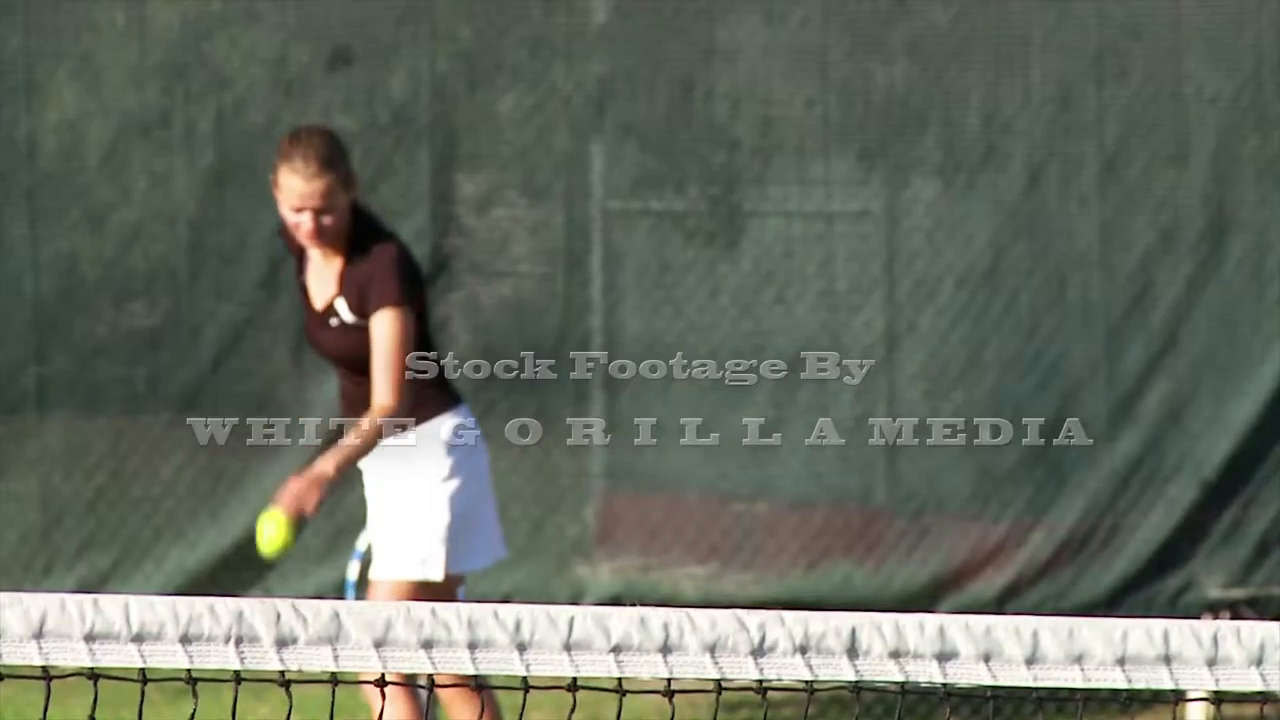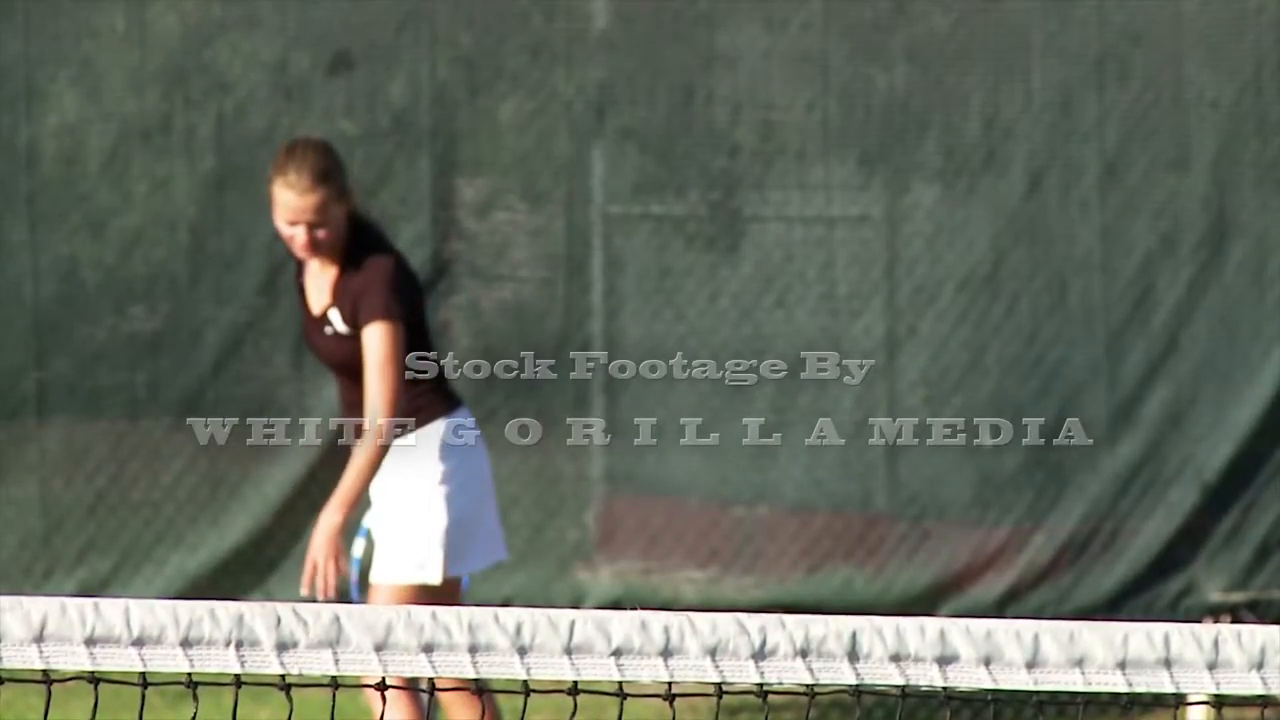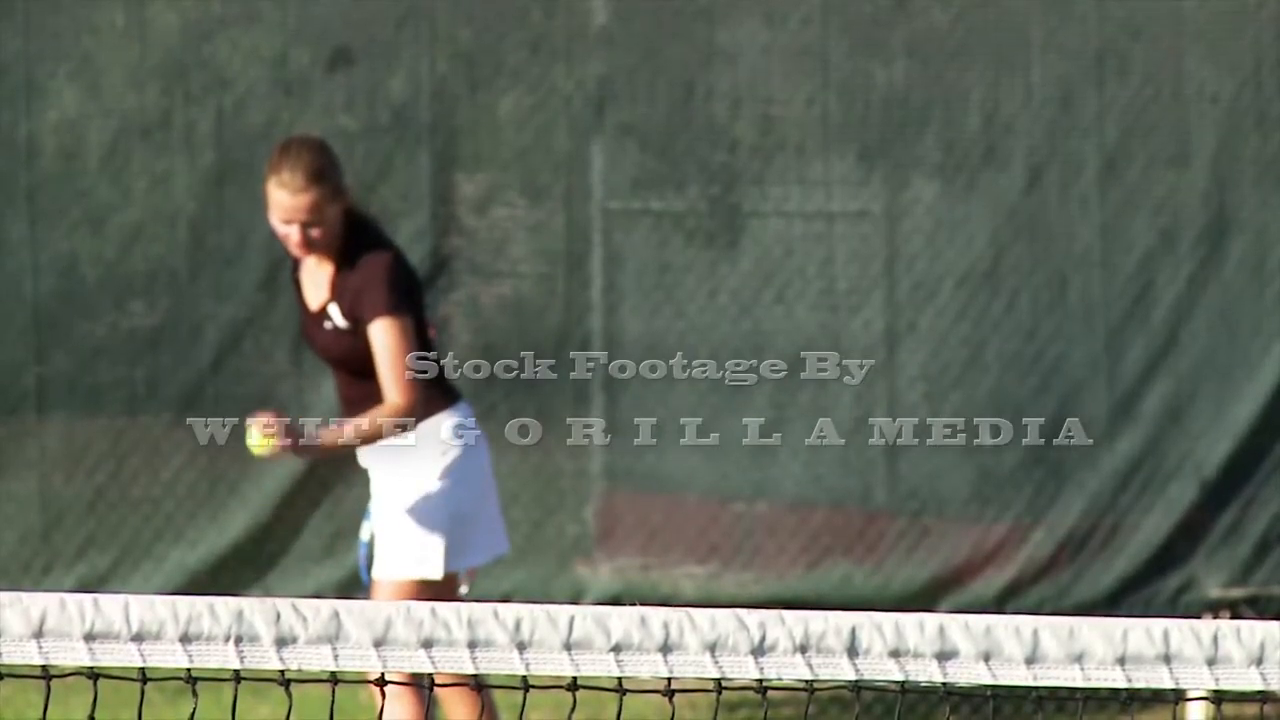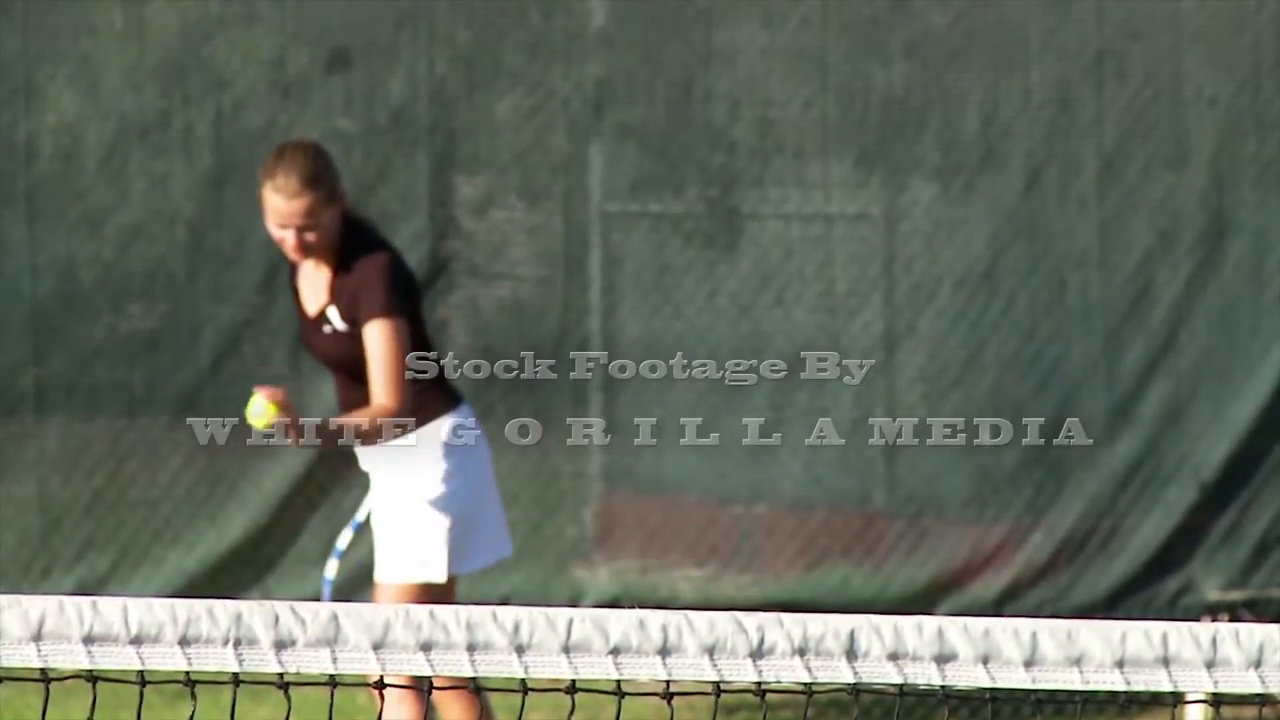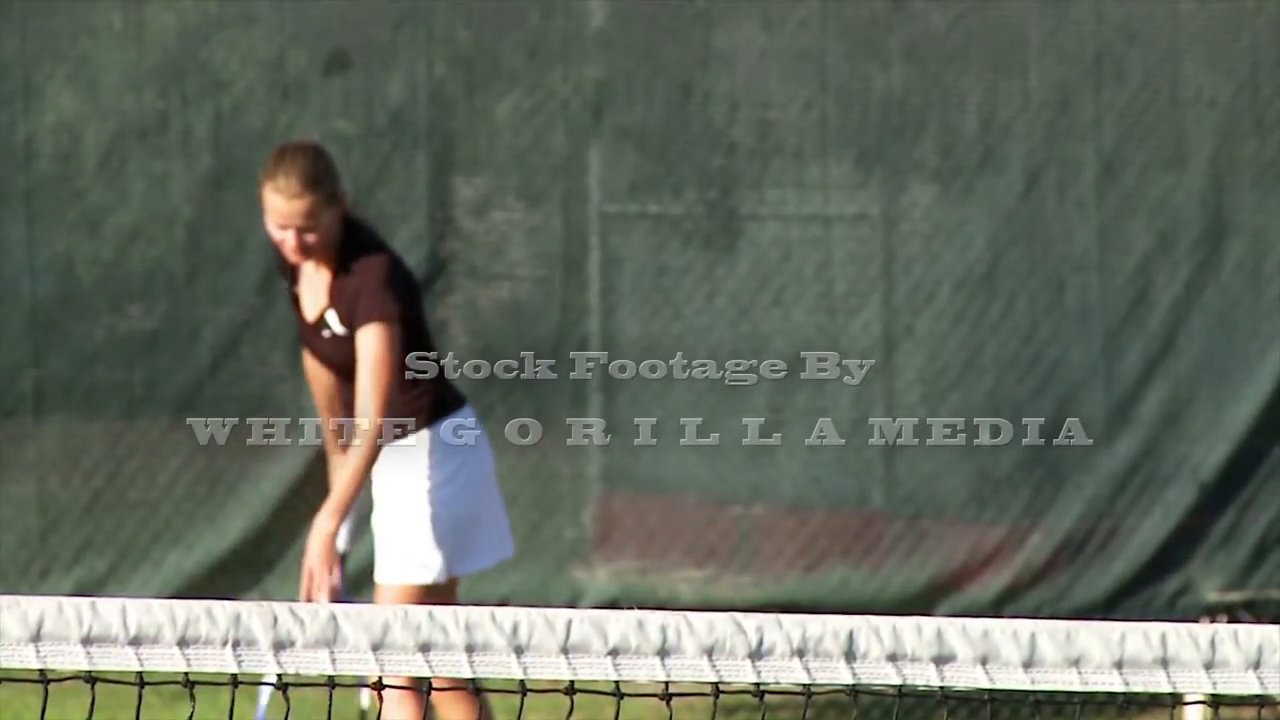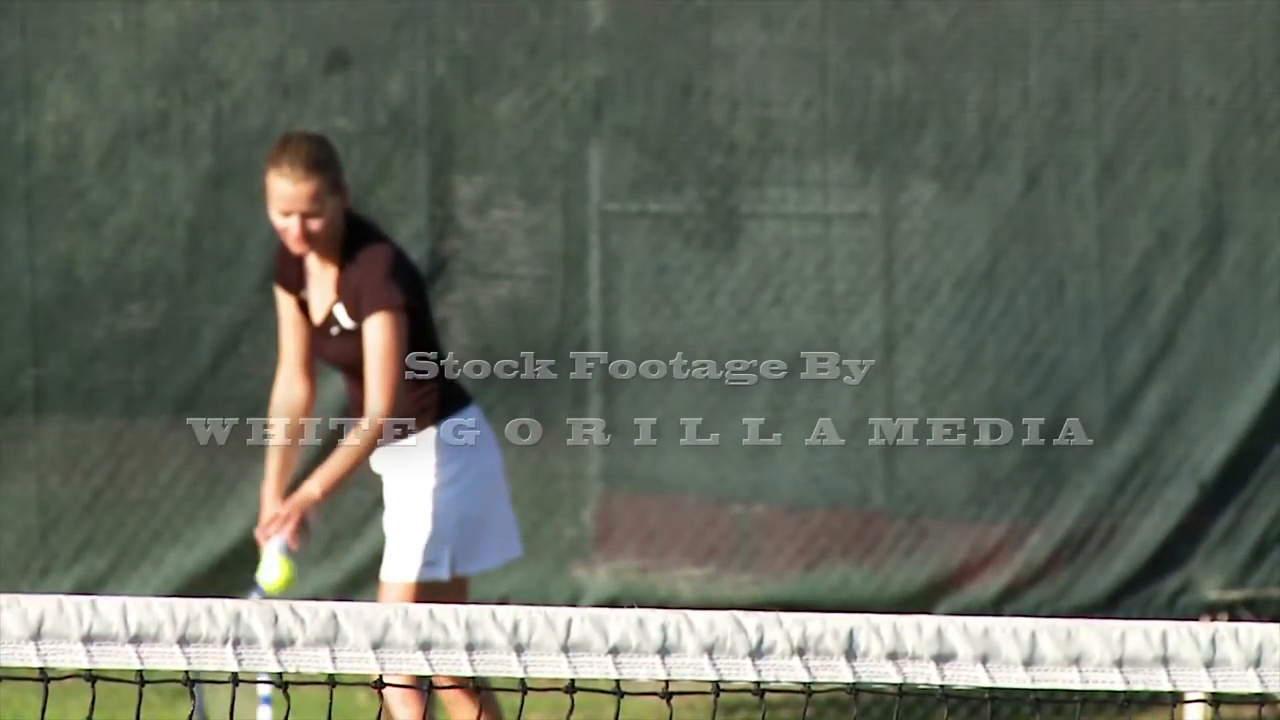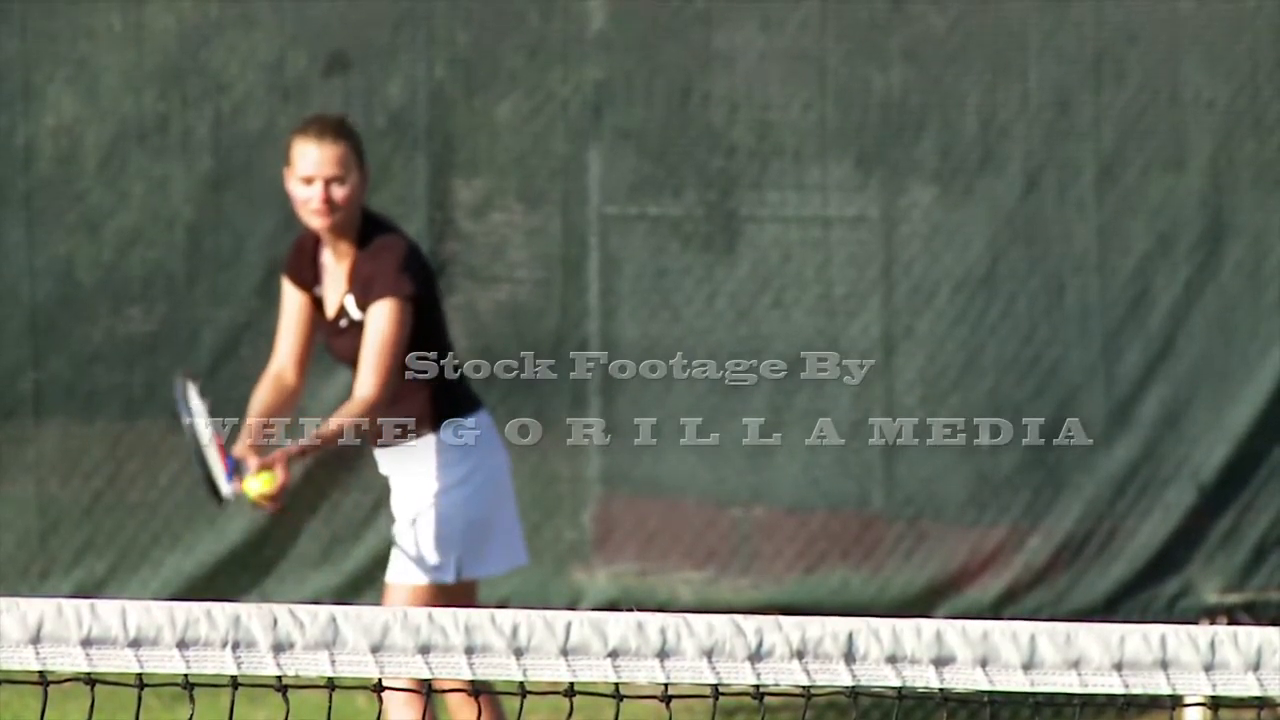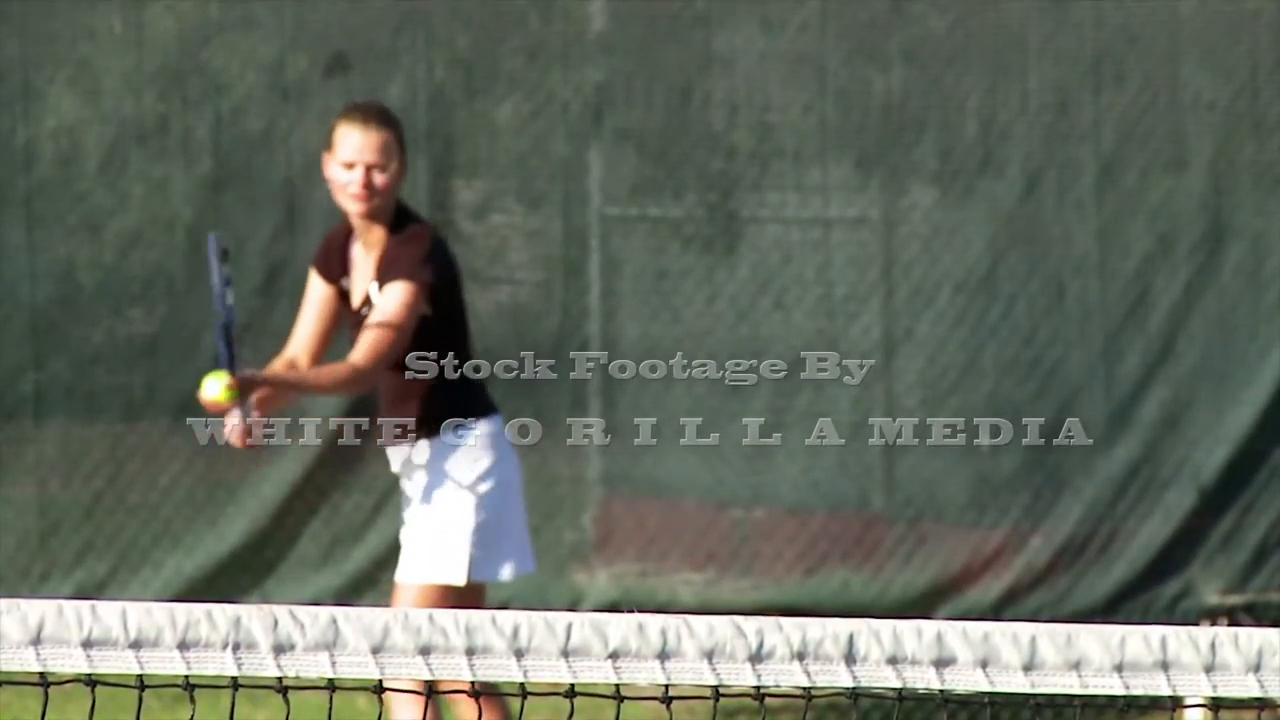
dt=0.4s
person 1, frame 1
left shoulder: (385, 263)
right shoulder: (302, 240)
left elbow: (390, 403)
left wrist: (322, 473)
left hip: (431, 453)
right hip: (389, 456)
person 1, frame 2
left shoulder: (378, 276)
right shoulder: (306, 248)
left elbow: (383, 422)
left wrist: (331, 522)
left hip: (430, 455)
right hip: (398, 459)
person 1, frame 3
left shoulder: (376, 270)
right shoulder: (305, 244)
left elbow: (403, 405)
left wrist: (313, 441)
left hip: (431, 449)
right hip: (393, 455)
person 1, frame 4
left shoulder: (375, 272)
right shoulder: (300, 251)
left elbow: (389, 408)
left wrist: (311, 430)
left hip: (432, 452)
right hip: (391, 456)
person 1, frame 5
left shoulder: (374, 277)
right shoulder: (295, 258)
left elbow: (371, 423)
left wrist: (325, 526)
right wrist: (334, 458)
left hip: (434, 452)
right hip: (395, 457)
person 1, frame 6
left shoulder: (379, 269)
right shoulder: (293, 261)
left elbow: (381, 412)
right elbow: (294, 379)
left wrist: (312, 494)
right wrist: (273, 489)
left hip: (442, 452)
right hip: (403, 457)
person 1, frame 7
left shoulder: (392, 261)
right shoulder: (307, 255)
left elbow: (370, 400)
right elbow: (286, 370)
left wrist: (295, 451)
right wrist: (247, 440)
left hip: (449, 454)
right hip: (414, 460)
person 1, frame 8
left shoulder: (417, 251)
right shoulder: (337, 249)
left elbow: (359, 372)
right elbow: (298, 358)
left wrist: (260, 377)
right wrist: (248, 405)
left hip: (461, 457)
right hip: (426, 462)
